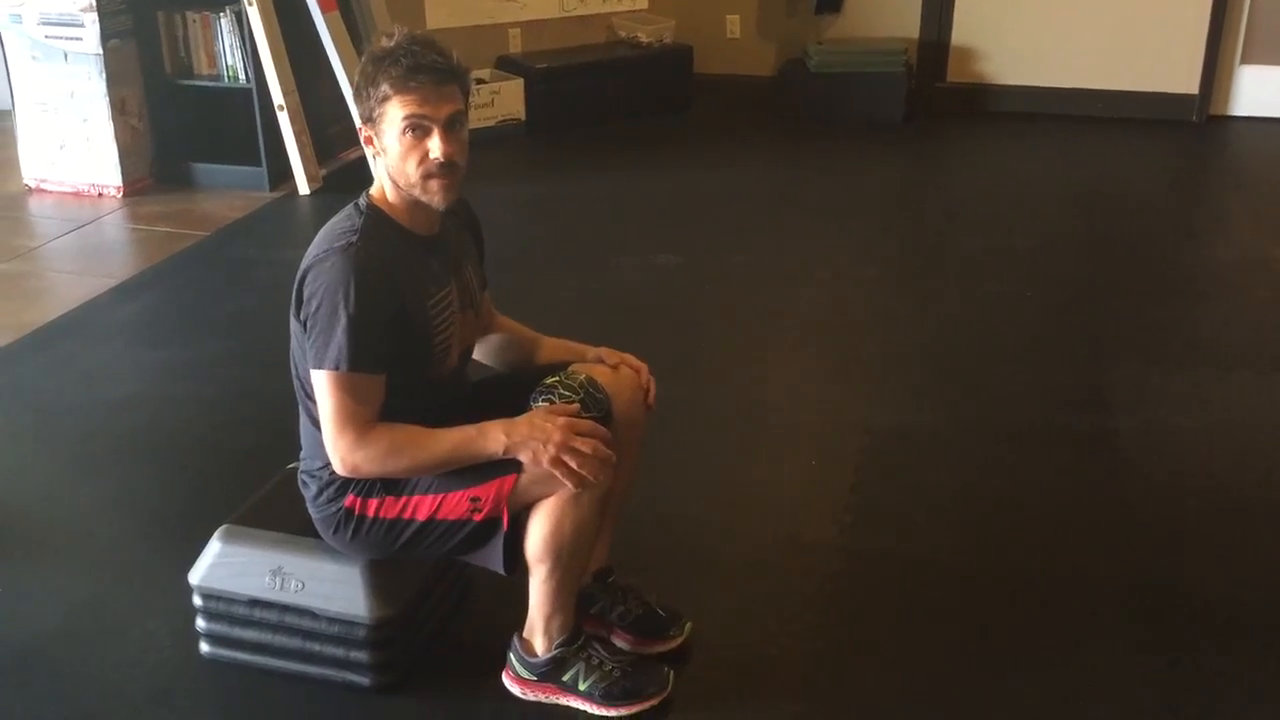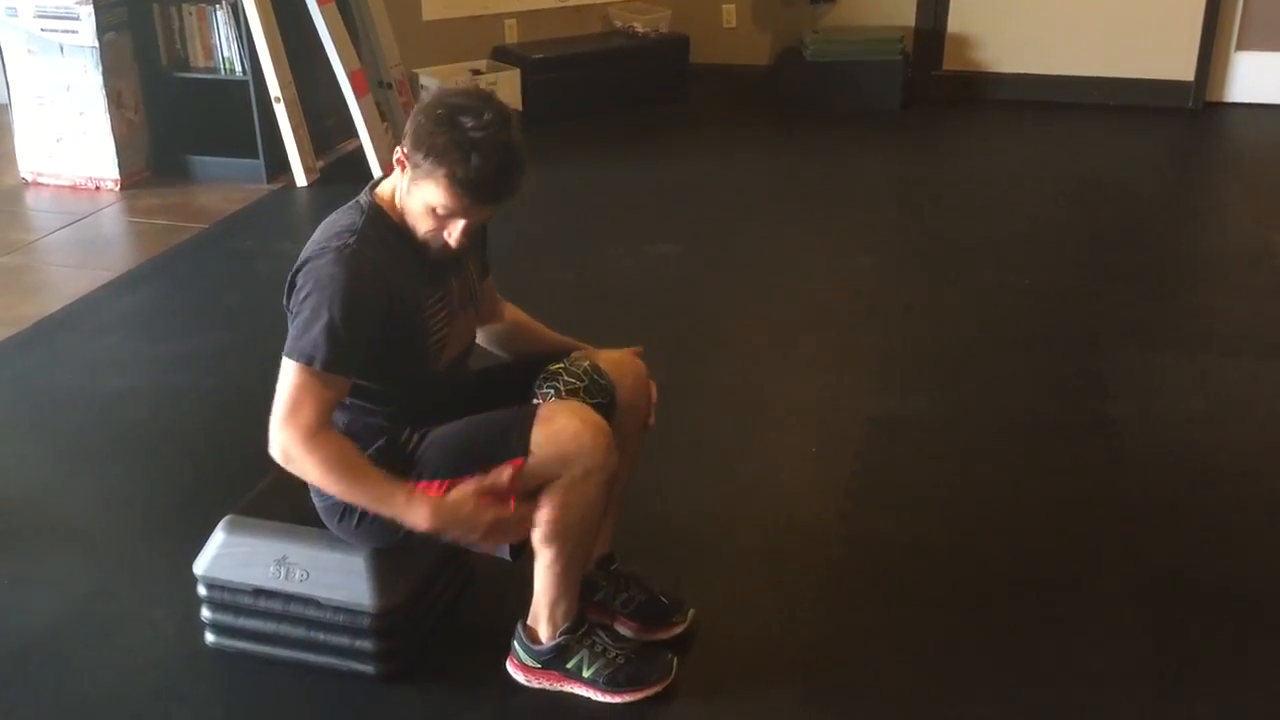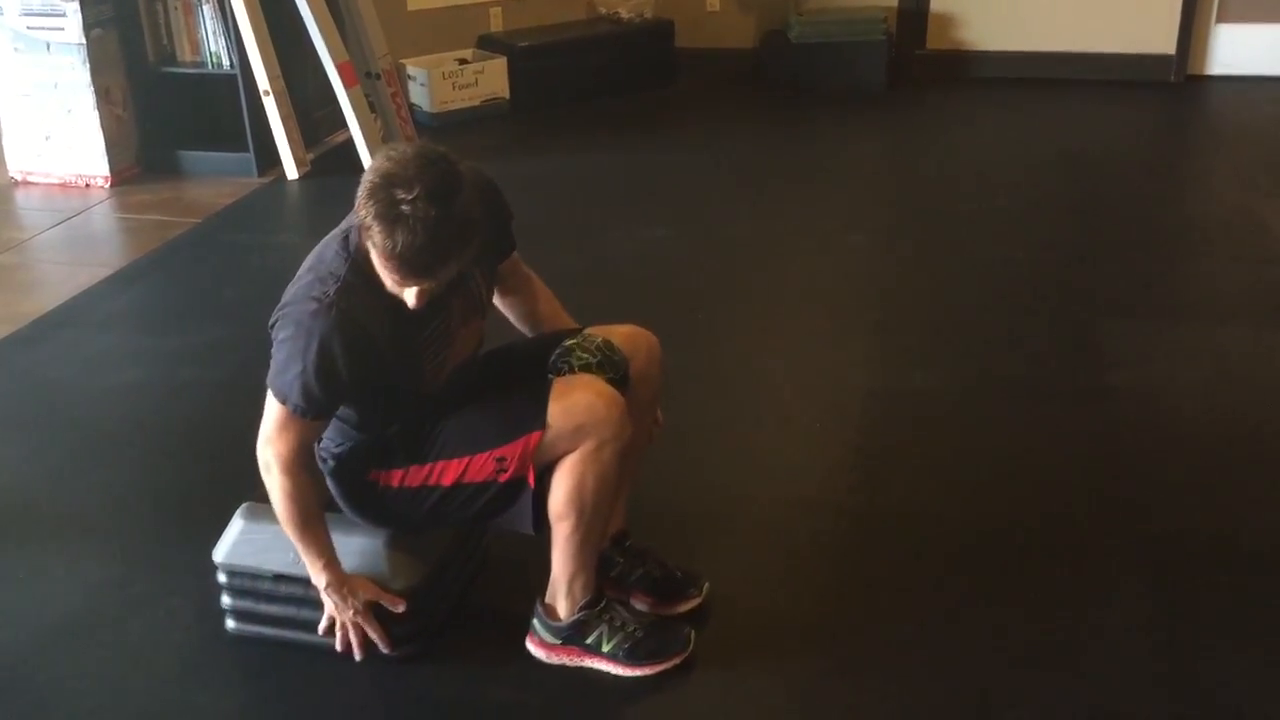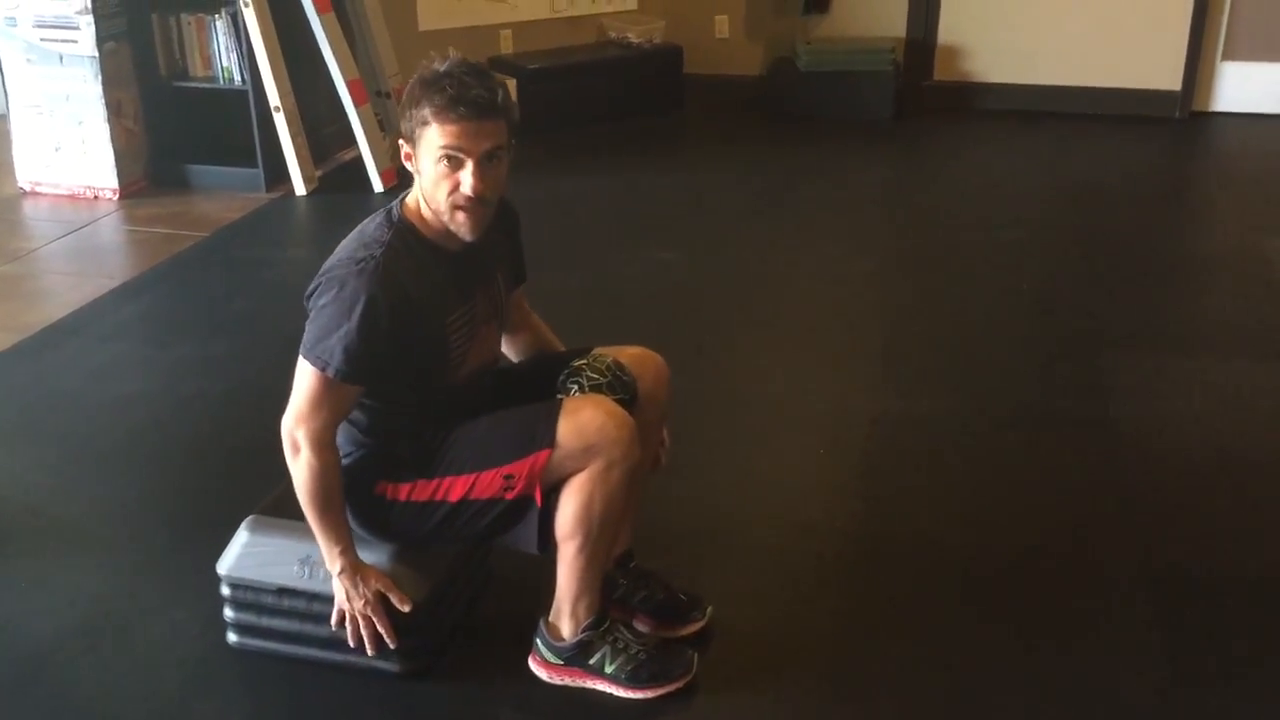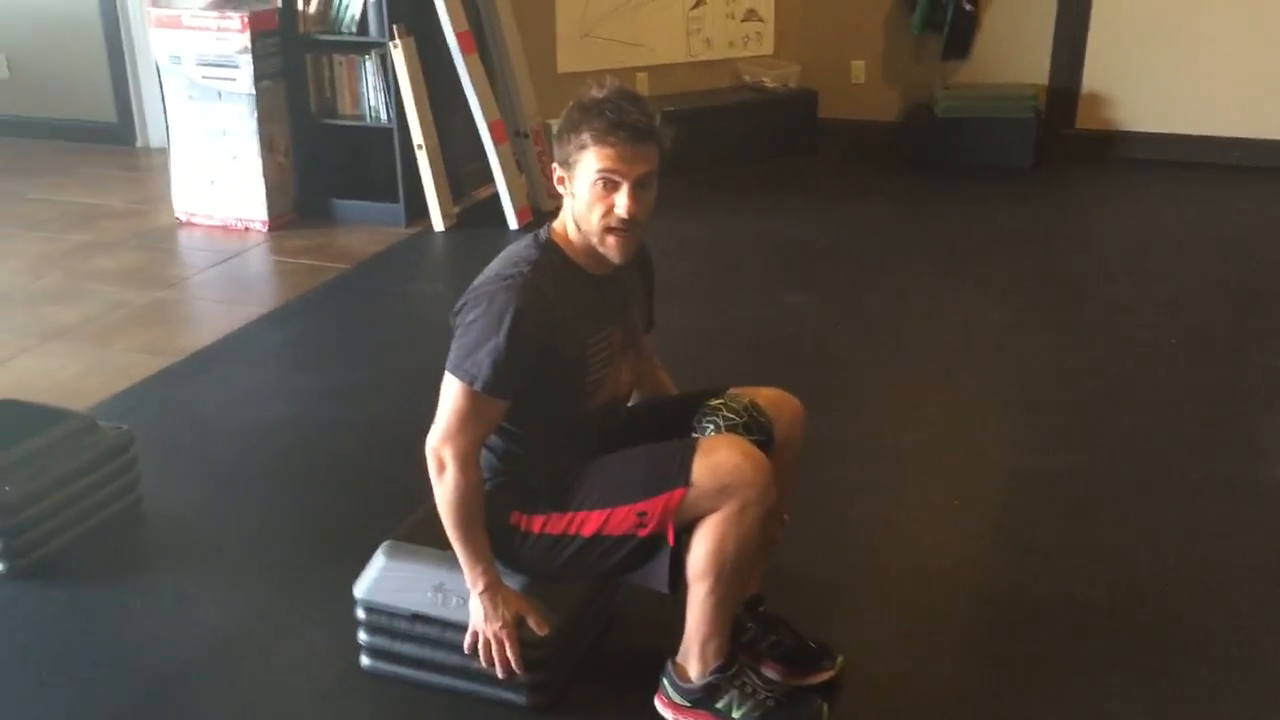
dt=1s
person 1, frame 1
left shoulder: (453, 217)
right shoulder: (350, 267)
left elbow: (482, 331)
right elbow: (353, 448)
left wrist: (586, 354)
right wrist: (509, 436)
left hip: (435, 424)
right hip: (363, 490)
left knee: (619, 390)
right knee: (577, 469)
left ankle: (589, 586)
right ankle: (544, 655)
person 1, frame 2
left shoulder: (452, 216)
right shoulder: (345, 270)
left elbow: (486, 315)
right elbow: (293, 436)
left wrist: (585, 358)
right wrist: (428, 513)
left hip: (440, 405)
right hip: (372, 468)
left knee: (622, 377)
right knee: (583, 440)
left ankle: (591, 573)
right ankle: (548, 642)
person 1, frame 3
left shoulder: (472, 198)
right shoulder: (326, 316)
left elbow: (513, 282)
right elbow: (279, 452)
left wrist: (592, 364)
right wrist: (331, 581)
left hip: (455, 386)
right hip: (385, 459)
left knee: (635, 352)
right knee: (596, 415)
left ankle: (605, 549)
right ankle: (567, 618)
person 1, frame 4
left shoulder: (491, 218)
right shoulder: (369, 279)
left elbow: (513, 321)
right elbow: (303, 434)
left wrist: (584, 387)
right wrist: (345, 568)
left hip: (464, 404)
right hip: (396, 470)
left knee: (641, 373)
right knee: (606, 434)
left ankle: (610, 571)
right ankle: (570, 639)
person 1, frame 5
left shoulder: (625, 255)
right shoulder: (517, 299)
right elbow: (447, 451)
left wrist: (696, 440)
right wrist: (485, 590)
left hip: (597, 443)
right hip: (532, 501)
left knee: (778, 416)
right knee: (741, 474)
left ankle: (739, 614)
